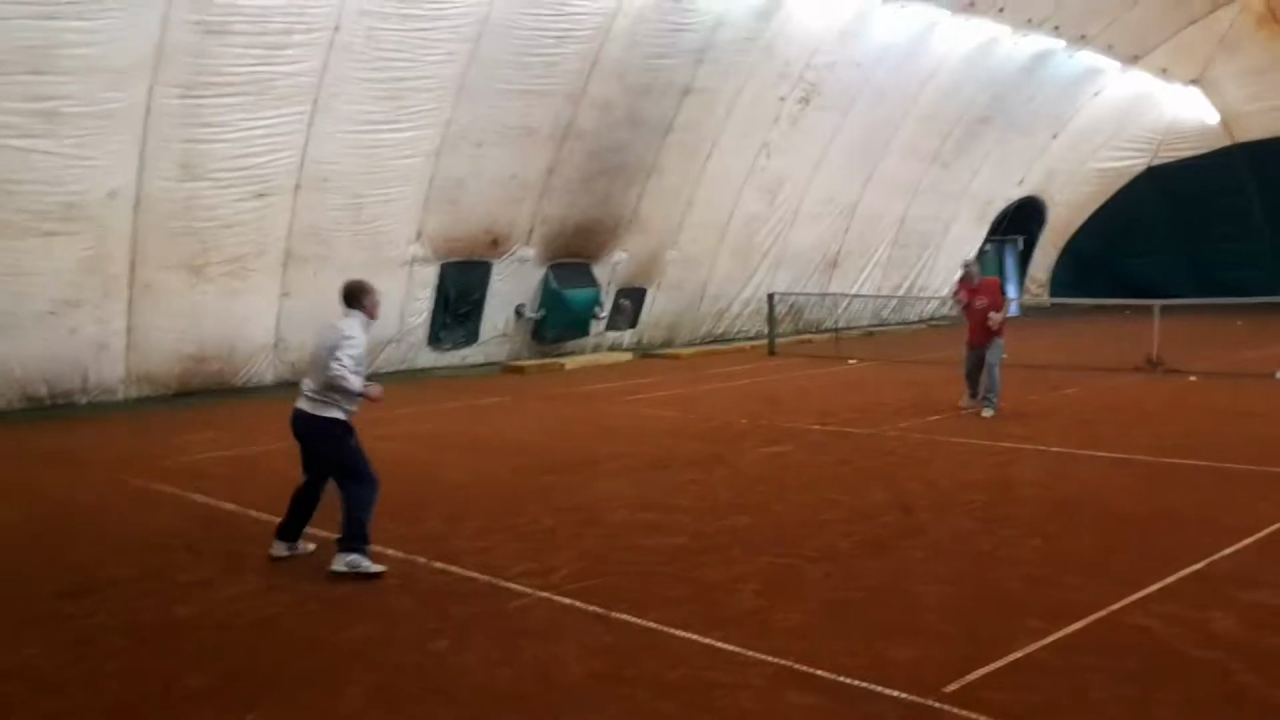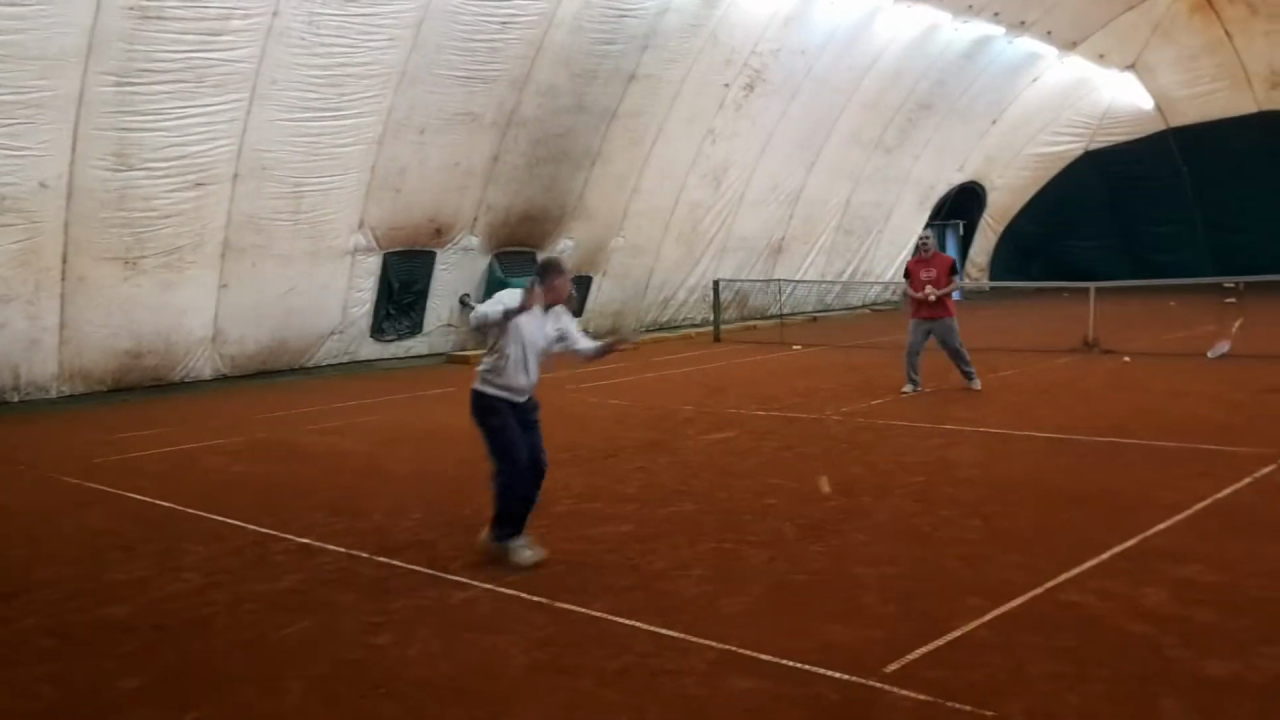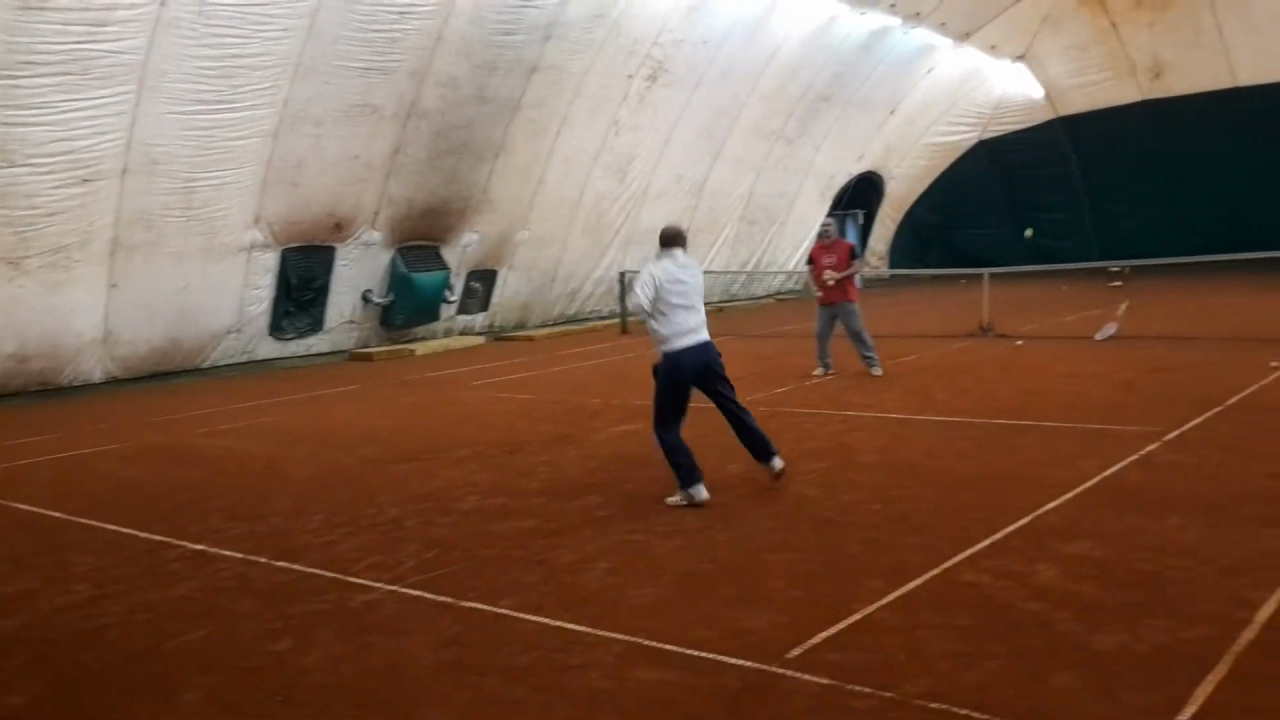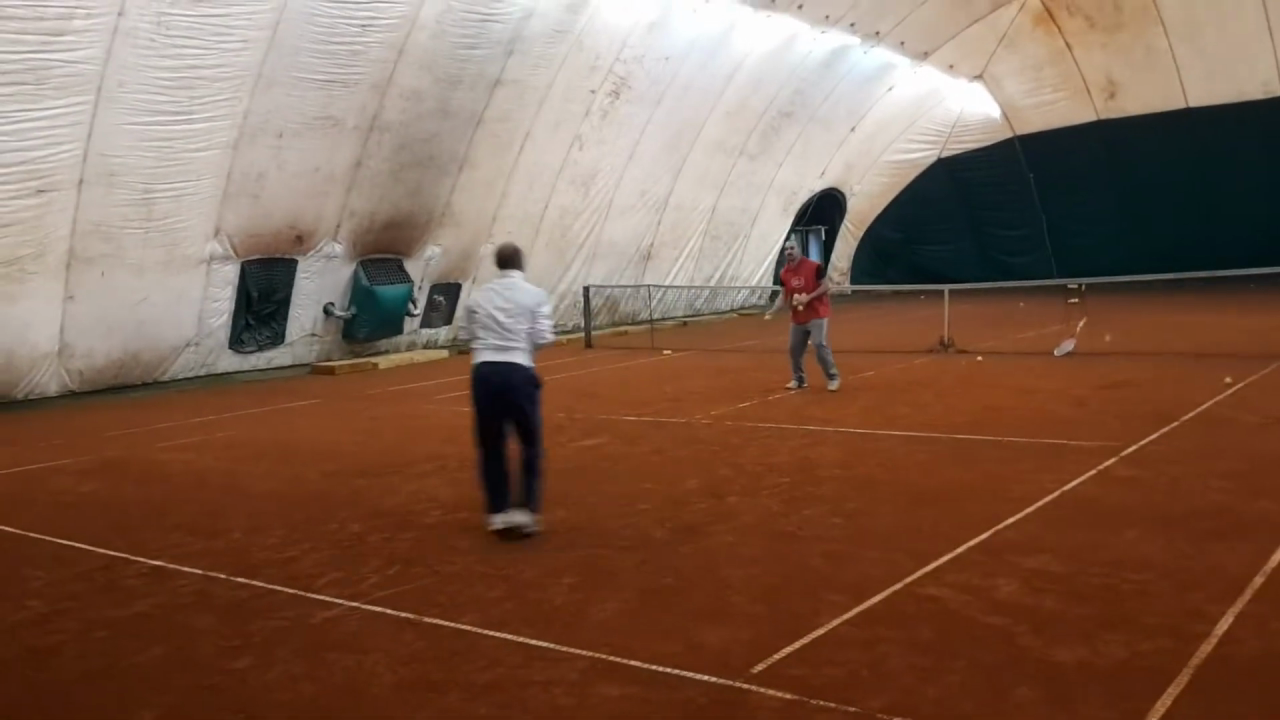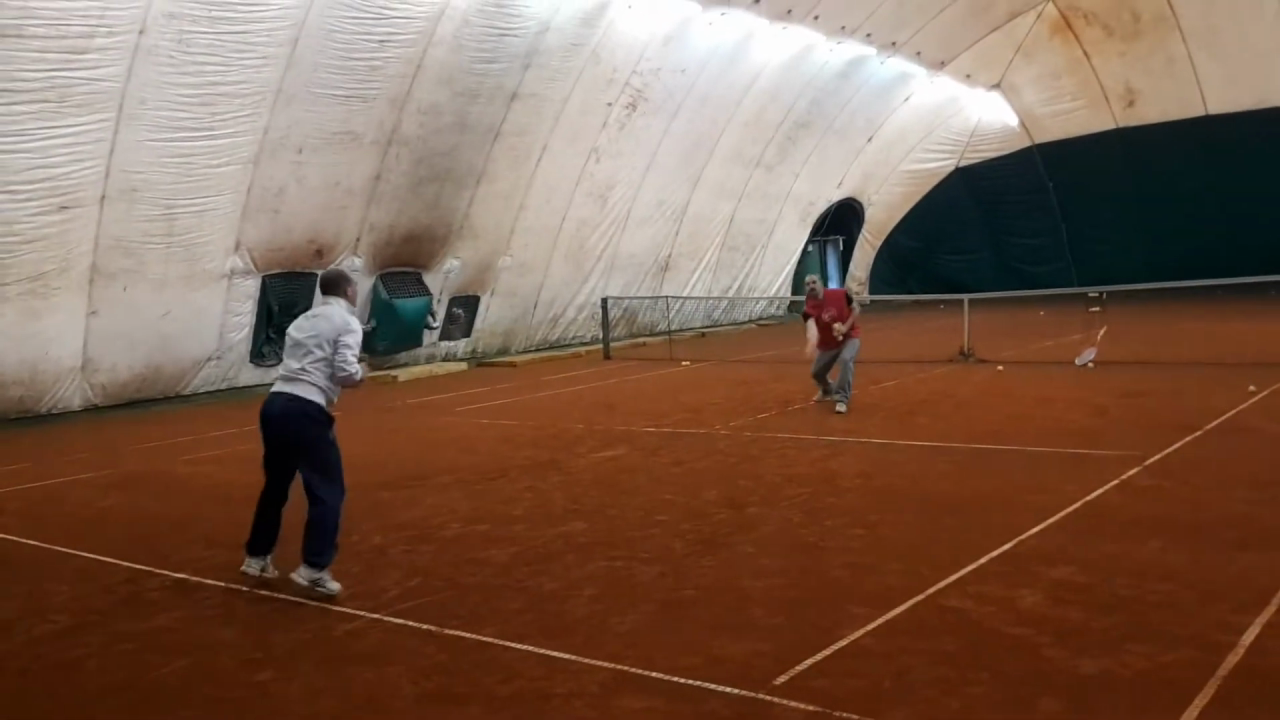
dt=1s
person 1, frame 1
left shoulder: (334, 329)
right shoulder: (355, 334)
right elbow: (337, 374)
left wrist: (359, 387)
right wrist: (365, 392)
left hip: (304, 415)
right hip: (326, 422)
left knee: (315, 481)
right knee: (362, 484)
left ankle: (285, 541)
right ankle: (351, 555)
person 1, frame 2
left shoulder: (559, 317)
right shoulder: (510, 299)
left elbow: (582, 346)
right elbow: (481, 317)
left wrist: (605, 347)
right wrist: (517, 310)
left hip: (522, 401)
right hip: (491, 398)
left knee: (535, 468)
right knee: (514, 467)
left ankle: (502, 532)
right ankle: (506, 538)
person 1, frame 3
left shoulder: (652, 271)
right shoulder: (694, 268)
left elbow: (640, 305)
left wrist: (647, 313)
left hip: (676, 359)
right hip: (705, 351)
left knee: (666, 427)
right knee: (732, 408)
left ankle: (693, 488)
right ankle: (771, 459)
person 1, frame 4
left shoulder: (478, 294)
right shoulder: (536, 295)
left elbow: (466, 335)
right elbow: (544, 338)
left hip: (484, 372)
right hip: (518, 373)
left knee: (490, 448)
right knee: (531, 445)
left ankle: (498, 513)
right ankle: (524, 511)
person 1, frame 5
left shoulder: (301, 321)
right shoulder: (348, 323)
right elbow: (345, 371)
right wrist: (360, 373)
left hip: (275, 405)
right hip: (306, 412)
left knee: (275, 487)
right knee: (328, 491)
left ankle: (256, 559)
right ankle: (314, 568)
